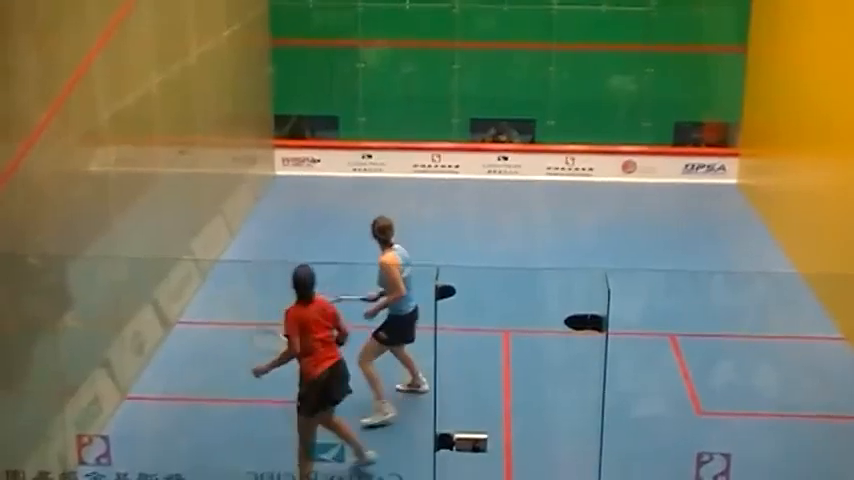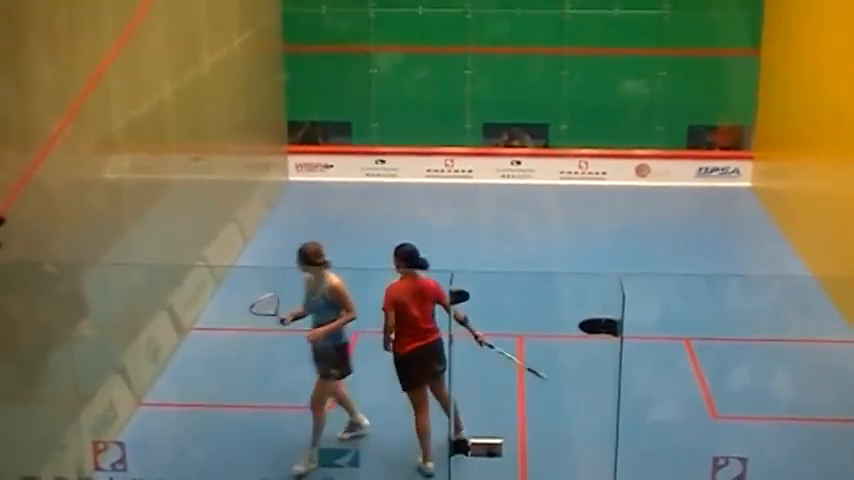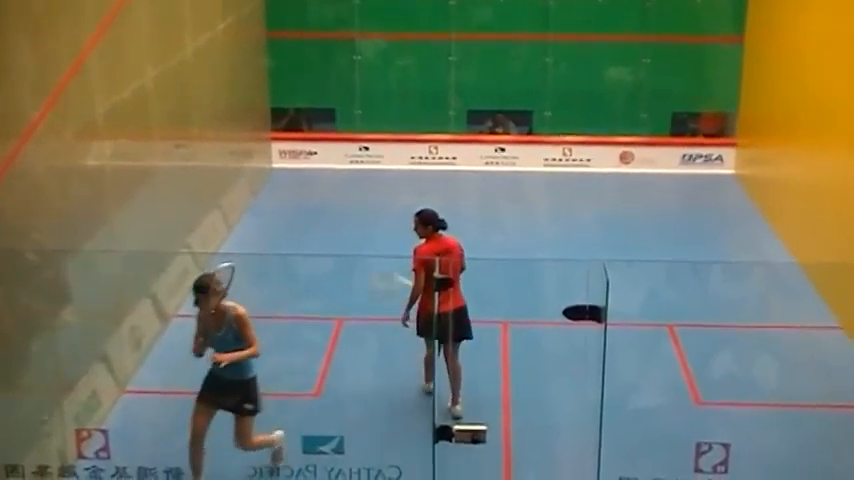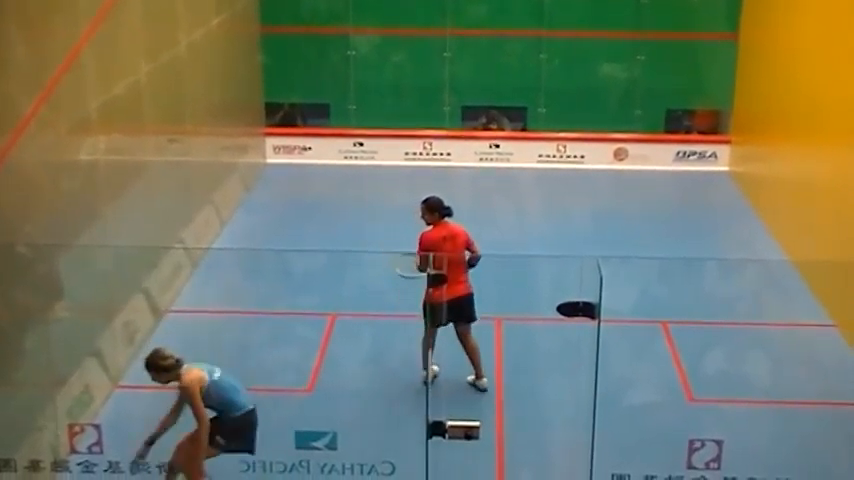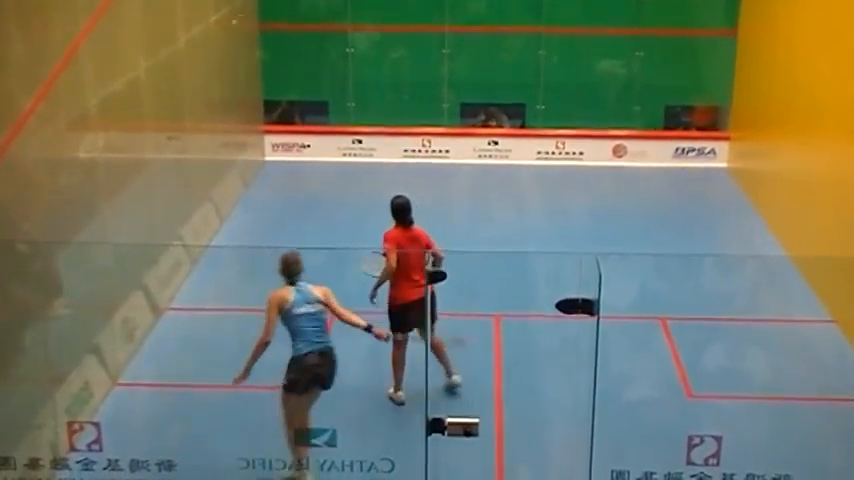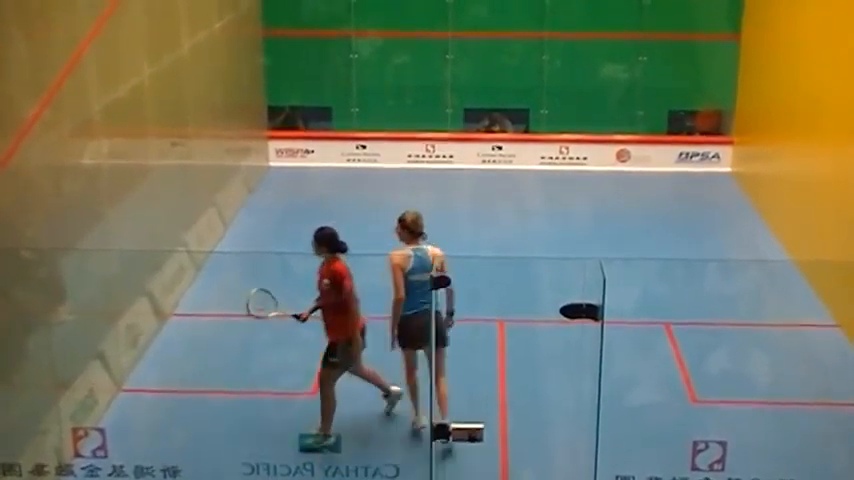
dt=0.5s
person 1, frame 1
left shoulder: (292, 313)
right shoulder: (325, 305)
left elbow: (294, 350)
right elbow: (343, 333)
left wrist: (267, 367)
left hip: (315, 376)
right hip: (336, 367)
left knee: (306, 437)
right knee: (327, 418)
right ankle: (361, 452)
person 1, frame 2
left shoulder: (393, 291)
right shoulder: (431, 284)
left elbow: (390, 326)
right elbow: (453, 311)
left wrist: (386, 339)
right wrist: (472, 331)
left hip: (407, 353)
right hip: (432, 346)
left knee: (420, 409)
right knee: (440, 392)
left ankle: (427, 461)
right ankle: (458, 430)
person 1, frame 3
left shoulder: (421, 251)
right shoulder: (454, 244)
left elbow: (419, 286)
left wrist: (407, 310)
left hip: (430, 311)
right hip: (456, 308)
left knee: (431, 348)
right knee: (452, 356)
left ankle: (429, 383)
right ankle: (456, 404)
person 1, frame 4
left shoulder: (426, 237)
right shoulder: (460, 231)
left elbow: (422, 268)
right elbow: (476, 256)
left wrist: (427, 264)
left hip: (436, 297)
right hip: (462, 294)
left knee: (429, 334)
right knee: (466, 336)
left ankle: (427, 371)
right ankle: (480, 378)
person 1, frame 5
left shoulder: (391, 236)
right shoulder: (420, 234)
left elbow: (390, 266)
right elbow: (439, 258)
left wrist: (375, 288)
left hip: (403, 300)
right hip: (425, 295)
left knee: (399, 343)
right knee: (431, 337)
left ankle: (397, 391)
right ankle: (452, 375)
person 1, frame 6
left shoulder: (337, 270)
right shoulder: (326, 266)
left elbow: (352, 304)
left wrist: (356, 339)
right wrist: (310, 310)
left hip: (343, 335)
right hip: (339, 332)
left knee: (325, 383)
right knee: (355, 368)
left ankle: (325, 434)
right ankle: (391, 391)
person 2, frame 1
left shoulder: (387, 261)
right shoulder: (399, 251)
left elbow: (400, 293)
left wrist: (377, 307)
right wrist: (381, 294)
left hip: (399, 318)
right hip: (410, 311)
left knee: (364, 360)
right knee: (397, 349)
left ankle: (384, 408)
right ankle: (417, 381)
person 2, frame 2
left shoulder: (333, 284)
right shoulder: (310, 281)
left elbow: (351, 313)
left wrist: (324, 330)
right wrist: (293, 315)
left hip: (334, 347)
right hip: (321, 345)
left knee: (317, 404)
right knee: (332, 390)
left ankle: (312, 455)
right ankle: (358, 421)
person 2, frame 3
left shoulder: (238, 314)
right shoulder: (203, 317)
left elbow: (255, 350)
right elbow: (197, 352)
left wrist: (228, 357)
right wrist: (200, 339)
left hip: (243, 381)
right hip: (217, 379)
left knee: (243, 442)
right knee: (196, 434)
left ankle: (275, 440)
person 2, frame 4
left shoulder: (188, 382)
right shoulder: (188, 376)
left elbow: (204, 423)
right elbow: (173, 416)
right wrist: (150, 442)
left hip: (241, 421)
right hip: (233, 415)
left knee: (189, 462)
right knee: (181, 453)
person 2, frame 5
left shoulder: (278, 297)
right shoulder: (320, 291)
left elbow: (266, 338)
right elbow: (344, 315)
left wrist: (246, 370)
right wrist: (371, 329)
left hip: (303, 361)
right hip: (327, 357)
left knee: (293, 423)
right knee: (302, 414)
person 2, frame 6
left shoulder: (397, 257)
right shoulder: (437, 254)
left elbow: (399, 296)
right elbow: (449, 289)
left wrist: (393, 326)
right wrist: (450, 313)
left hip: (408, 321)
right hip: (432, 318)
left knee: (411, 370)
right knee: (439, 375)
left ankle: (417, 417)
right ankle: (444, 421)
